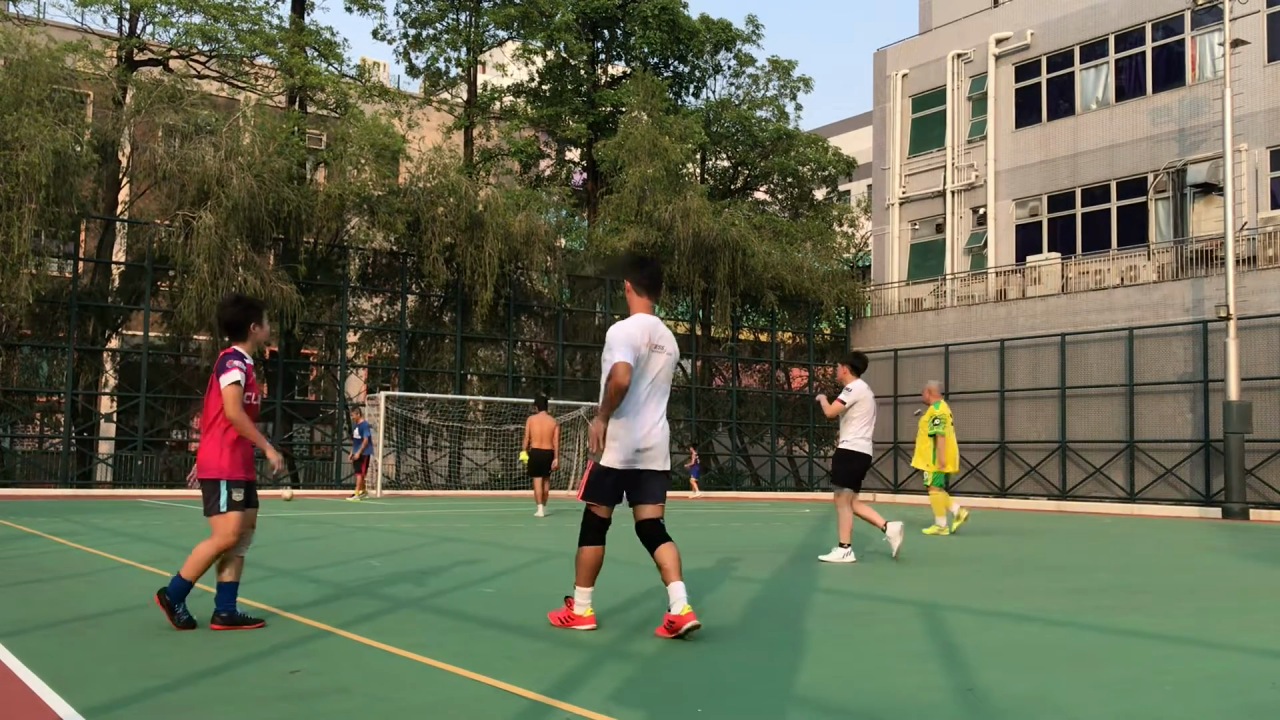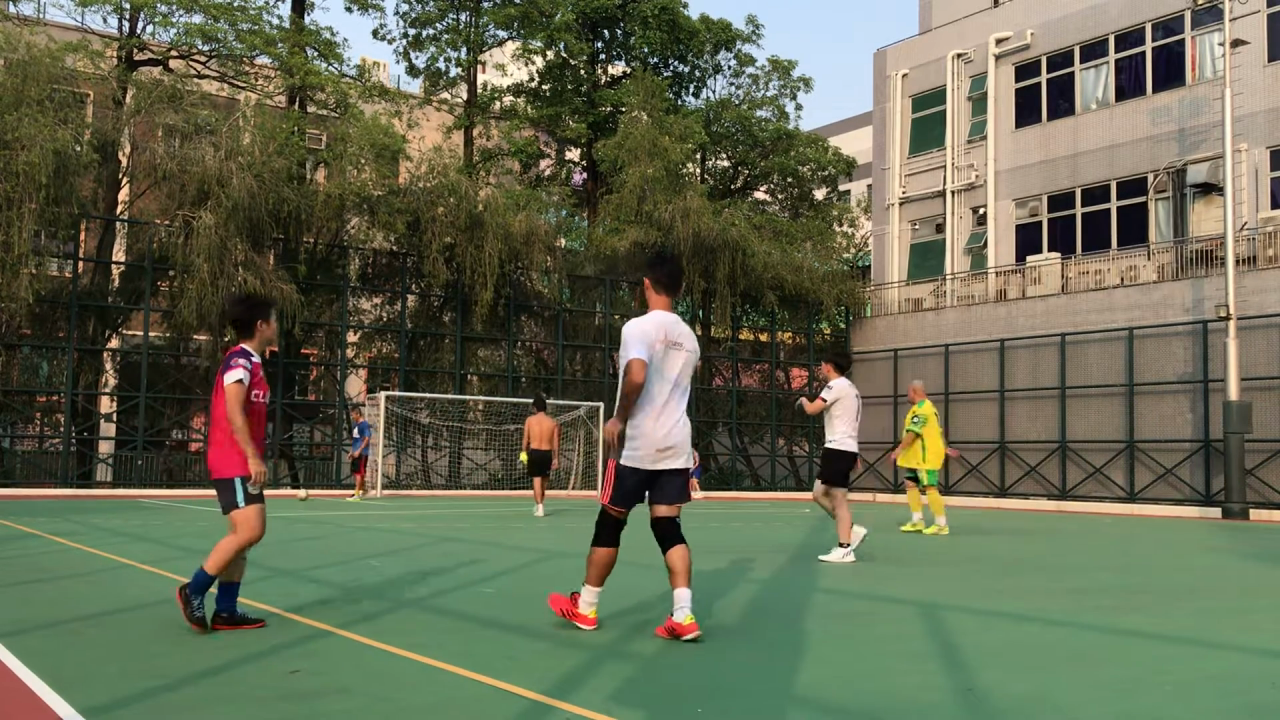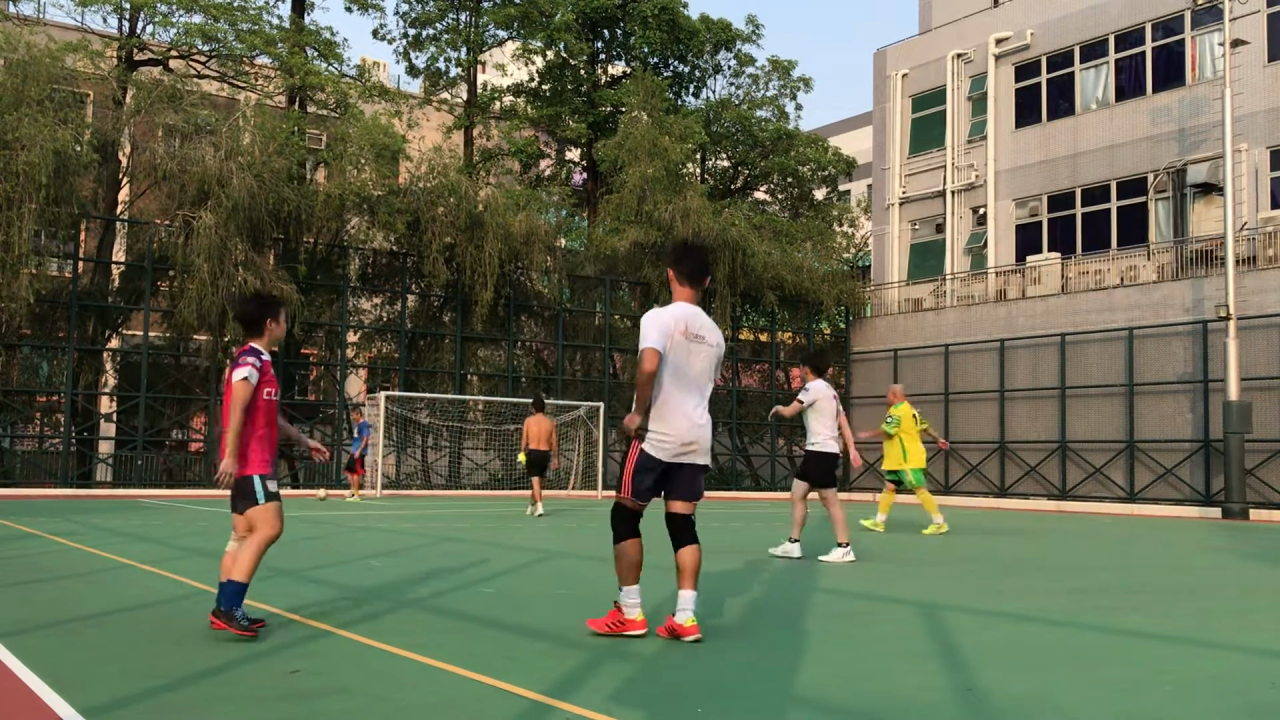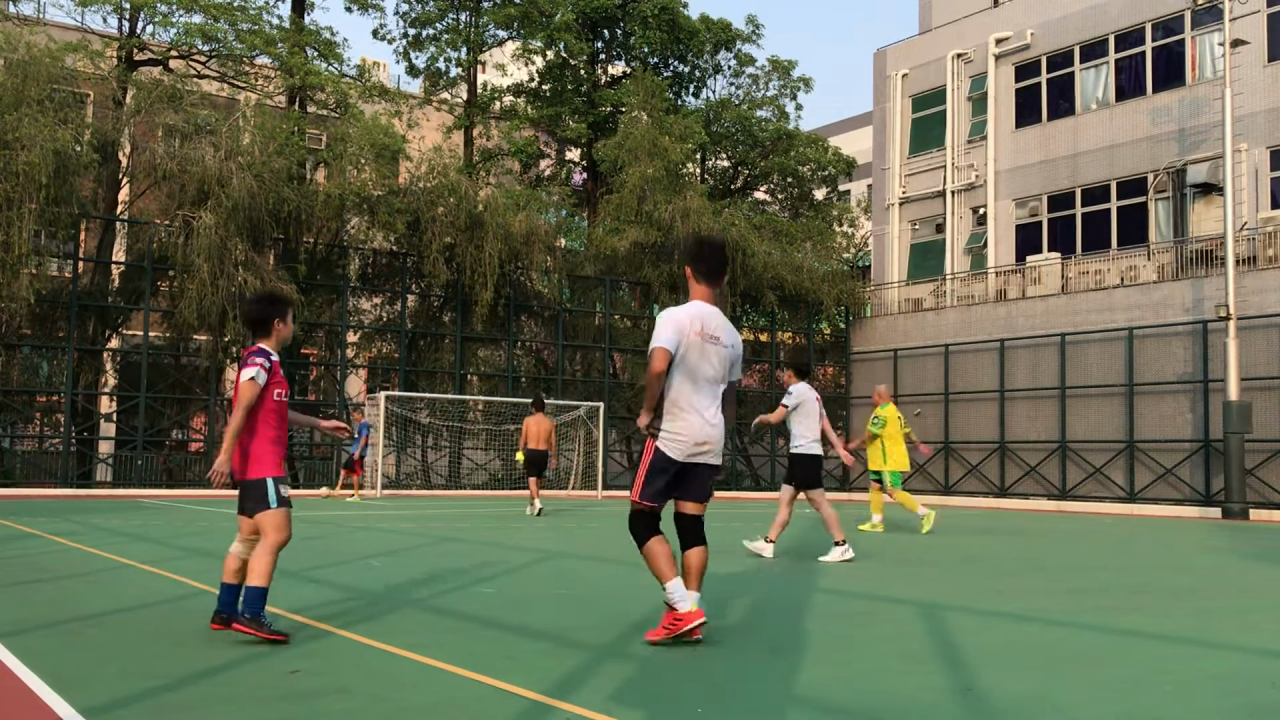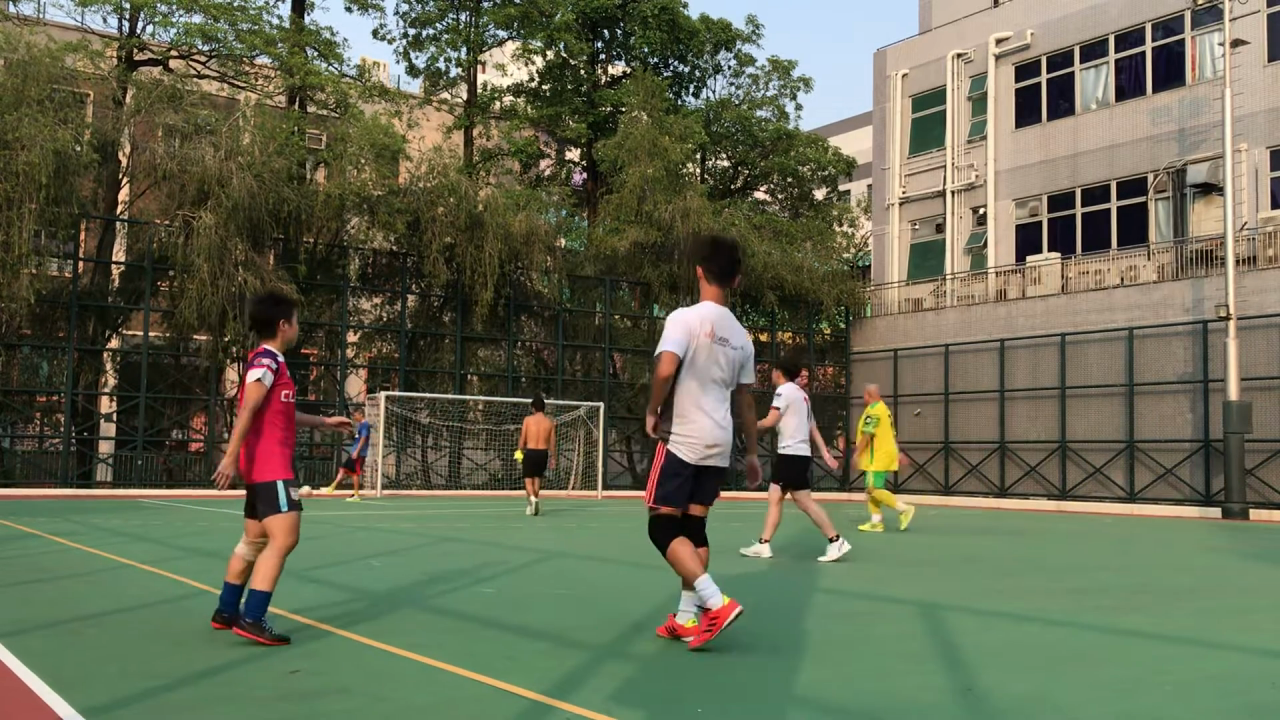
dt=0.1s
person 1, frame 1
left shoulder: (624, 330)
right shoulder: (670, 340)
left elbow: (621, 377)
left wrist: (600, 418)
left hip: (619, 444)
right hip: (656, 447)
left knee: (594, 524)
right knee: (652, 527)
left ankle: (581, 609)
right ankle: (681, 608)
person 1, frame 2
left shoulder: (640, 327)
right shoulder: (690, 337)
left elbow: (635, 376)
left wrist: (617, 421)
left hip: (638, 445)
right hip: (678, 446)
left knee: (610, 524)
right knee: (669, 527)
left ankle: (585, 604)
right ankle: (683, 615)
person 1, frame 3
left shoulder: (658, 317)
right shoulder: (714, 333)
left elbow: (649, 366)
left wrist: (637, 412)
left hip: (657, 437)
right hip: (697, 439)
left knee: (624, 517)
right knee: (682, 525)
left ankle: (629, 612)
right ankle: (685, 617)
person 1, frame 4
left shoulder: (675, 317)
right shoulder: (731, 334)
left elbow: (658, 365)
left wrist: (647, 409)
right wrist: (720, 437)
left hip: (671, 437)
right hip: (710, 442)
left knee: (642, 521)
right knee: (691, 526)
left ankle: (684, 607)
right ankle: (685, 613)
person 1, frame 5
left shoulder: (684, 318)
right shoulder: (742, 336)
left elbow: (665, 370)
right elbow: (745, 401)
left wrist: (653, 412)
right wrist: (752, 452)
left hip: (681, 438)
right hip: (718, 443)
left knee: (663, 528)
right knee: (693, 527)
left ankle: (717, 603)
right ankle: (686, 617)
person 2, frame 1
left shoulder: (239, 362)
right shoulder: (234, 361)
right elbow: (233, 412)
left wrist: (203, 457)
right wrist: (268, 448)
left hip: (237, 467)
right hip: (224, 467)
left knee: (242, 534)
right knee: (226, 537)
left ankle: (225, 610)
right ankle: (173, 595)
person 2, frame 2
left shoulder: (251, 361)
right shoulder: (240, 359)
right elbow: (233, 410)
left wrist: (254, 457)
right wrist: (253, 457)
left hip: (239, 464)
right hip: (233, 464)
left knee: (247, 534)
right knee: (249, 531)
left ankle: (226, 610)
right ankle: (195, 590)
person 2, frame 3
left shoulder: (259, 361)
right shoulder: (249, 358)
left elbow: (269, 415)
right elbow: (237, 408)
left wrist: (304, 441)
right wrist: (230, 455)
left hip: (251, 463)
right hip: (248, 462)
left knee: (243, 535)
right knee: (268, 529)
left ankle: (225, 609)
right ankle: (229, 606)
person 2, frame 4
left shoulder: (265, 360)
right shoulder: (259, 358)
left elbow: (277, 412)
right elbow: (241, 408)
left wrist: (321, 424)
right wrist: (225, 454)
left hip: (259, 465)
right hip: (261, 465)
left knee: (248, 537)
right knee: (276, 534)
left ankle: (225, 610)
right ankle: (251, 613)
person 2, frame 5
left shoulder: (271, 362)
right shoulder: (266, 360)
right elbow: (247, 410)
left wrist: (325, 421)
right wrist: (230, 456)
left hip: (265, 468)
right hip: (270, 467)
left knee: (255, 539)
right knee: (284, 539)
left ankle: (227, 610)
right ankle: (252, 618)
person 3, frame 1
left shoulder: (854, 388)
right shoulder: (860, 390)
left elbow: (830, 412)
left wrist: (822, 399)
right wrist: (838, 451)
left hip: (851, 451)
right hip: (860, 452)
left knee: (842, 501)
right knee: (851, 503)
left ankle: (844, 549)
right ankle: (889, 528)
person 3, frame 2
left shoulder: (836, 385)
right shoulder: (849, 388)
left elbow: (813, 410)
right elbow: (855, 423)
left wrist: (804, 400)
right wrist: (855, 455)
left hip: (838, 450)
right hip: (844, 450)
left knee: (838, 500)
right knee: (819, 494)
left ankle: (844, 549)
right ankle: (852, 530)
person 3, frame 3
left shoulder: (814, 387)
right shoulder: (829, 390)
left elbow: (789, 412)
right elbow: (844, 425)
left wrist: (777, 408)
right wrist: (852, 450)
left hip: (820, 451)
right hip: (824, 451)
left knee: (830, 501)
right knee: (797, 495)
left ankle: (844, 549)
right ankle: (793, 544)
person 3, frame 4
left shoulder: (796, 390)
right shoulder: (811, 393)
left elbow: (775, 417)
right elbow: (826, 426)
left wrist: (760, 419)
right wrist: (840, 450)
left hip: (804, 454)
right hip: (806, 453)
left knee: (819, 502)
right knee: (785, 500)
left ankle: (842, 546)
right ankle: (767, 543)
person 3, frame 5
left shoulder: (784, 391)
right shoulder: (800, 393)
left elbow: (770, 422)
right elbow: (813, 428)
left wrist: (755, 425)
right wrist: (825, 454)
left hip: (792, 454)
right hip: (793, 454)
left knee: (805, 502)
right knee: (773, 499)
left ankle: (836, 542)
right ankle: (763, 544)
